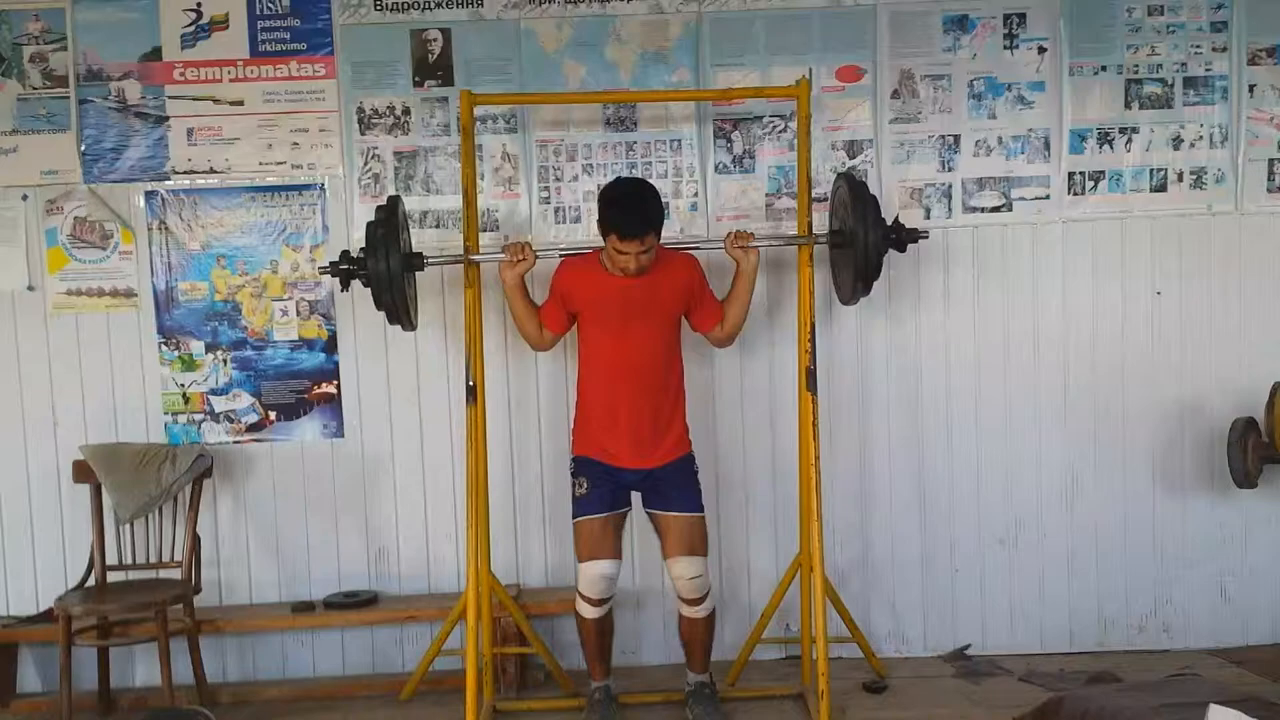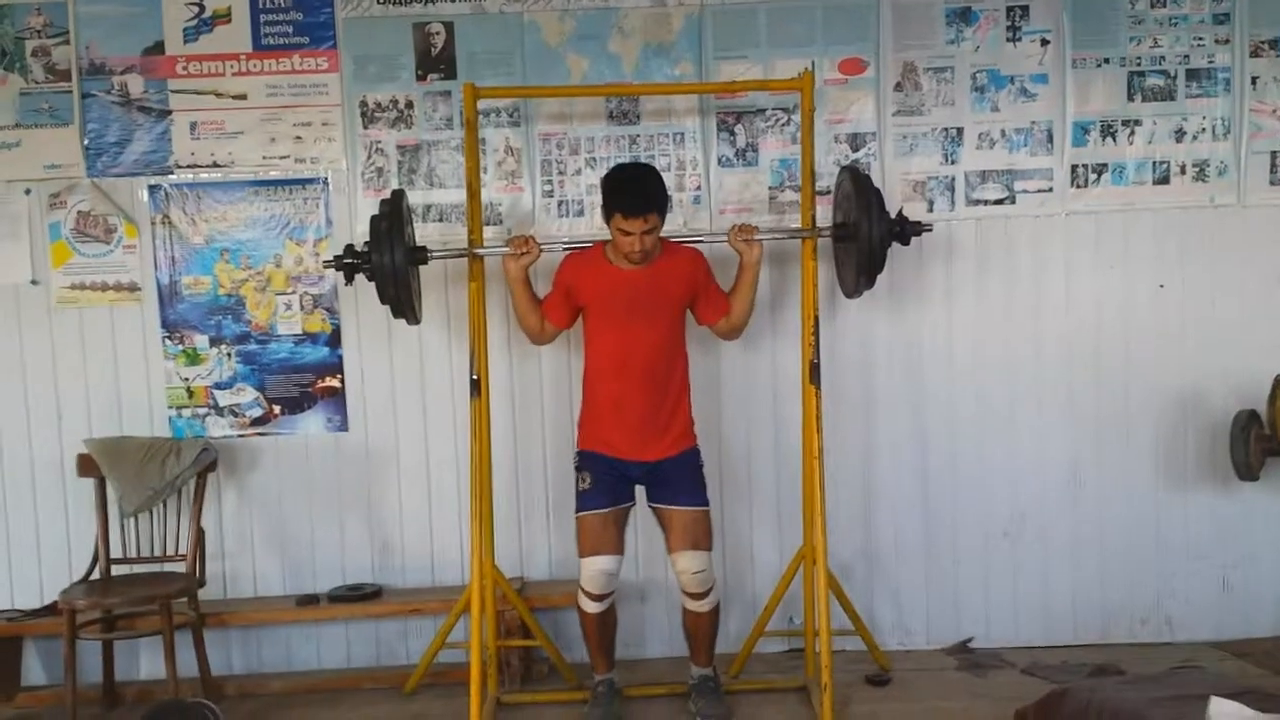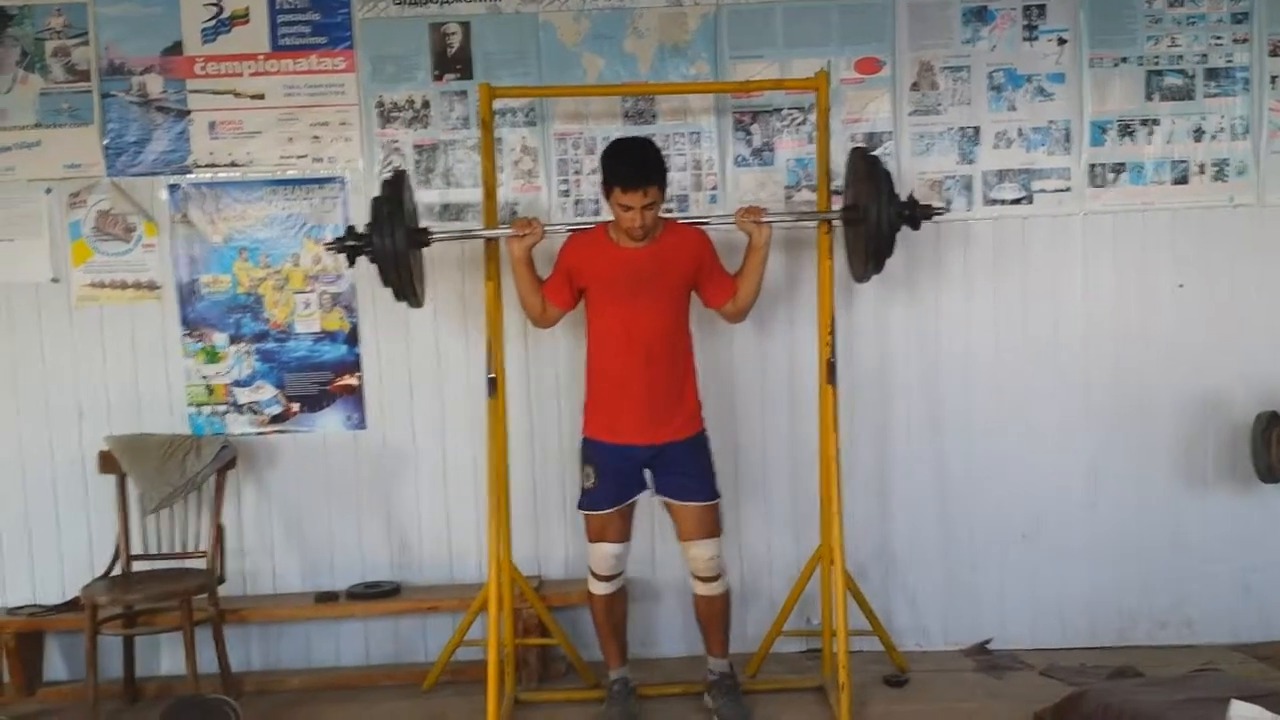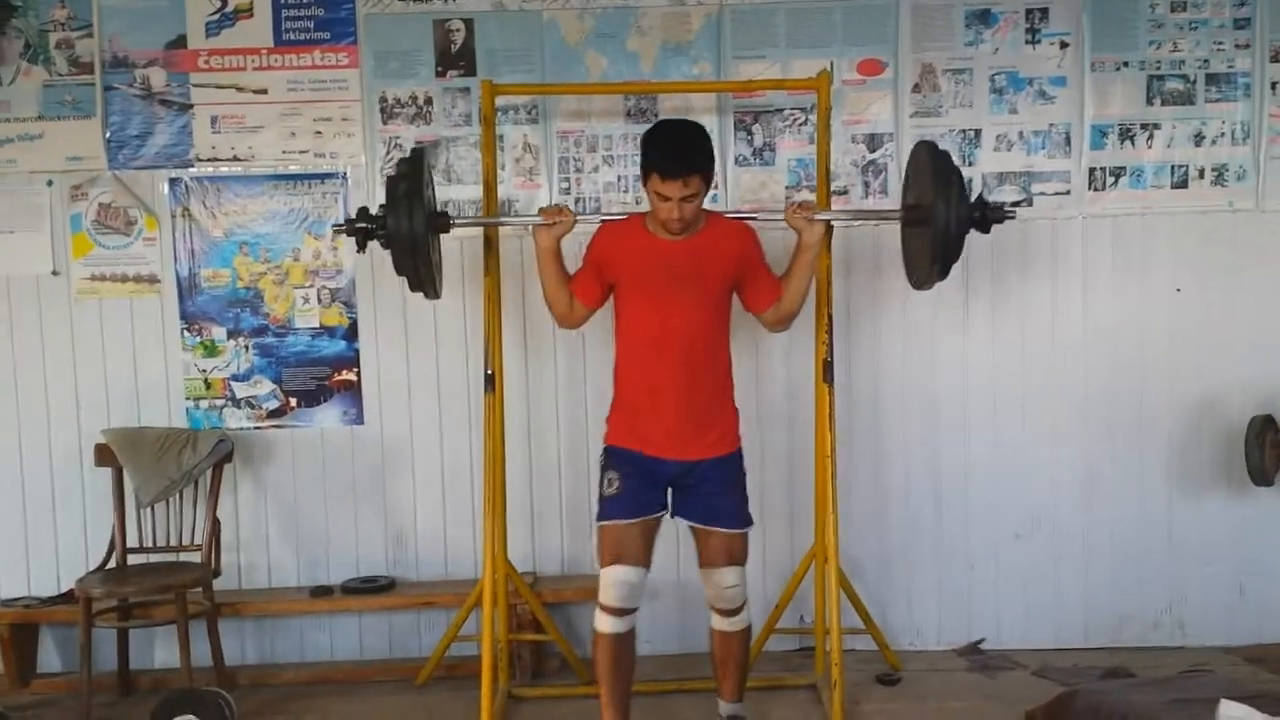
dt=1s
person 1, frame 1
left shoulder: (683, 270)
right shoulder: (572, 274)
left elbow: (723, 332)
right elbow: (540, 337)
left wrist: (747, 270)
right wrist: (513, 282)
left hip: (669, 454)
right hip: (598, 457)
left knee: (692, 580)
right knee: (595, 583)
person 1, frame 2
left shoulder: (688, 264)
right shoulder: (577, 269)
left elbow: (729, 325)
right elbow: (540, 330)
left wrist: (750, 262)
right wrist: (517, 275)
left hip: (674, 449)
right hip: (602, 451)
left knee: (697, 574)
right knee: (596, 578)
person 1, frame 3
left shoulder: (691, 243)
right shoulder: (581, 249)
left elbow: (735, 307)
right elbow: (542, 313)
left wrist: (758, 243)
right wrist: (520, 256)
left hip: (681, 432)
right hip: (608, 434)
left knee: (707, 560)
right knee: (606, 564)
left ankle: (720, 672)
person 1, frame 4
left shoulder: (736, 240)
right shoulder: (612, 240)
left elbow: (778, 315)
right elbow: (568, 313)
left wrist: (809, 245)
right wrist: (547, 247)
left hip: (713, 448)
right hip: (632, 447)
left knee: (728, 595)
right knee: (617, 596)
